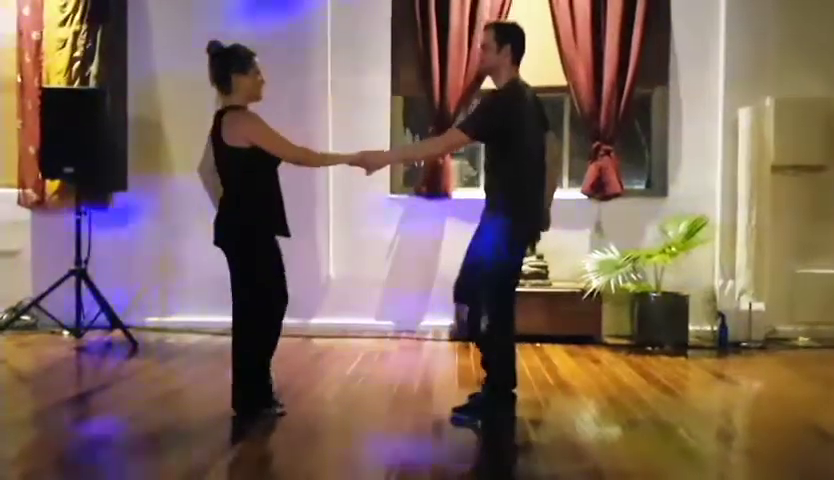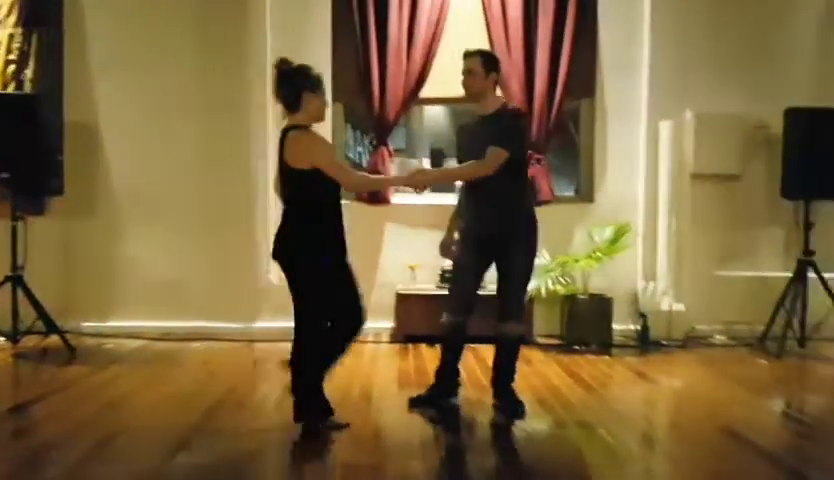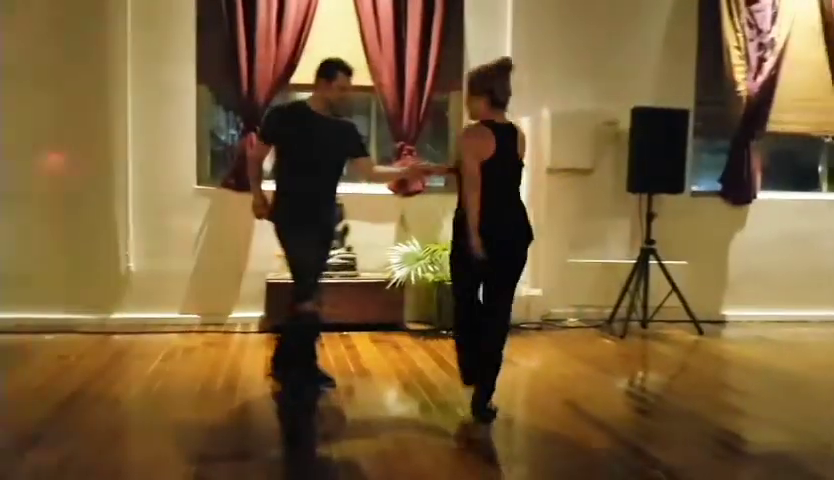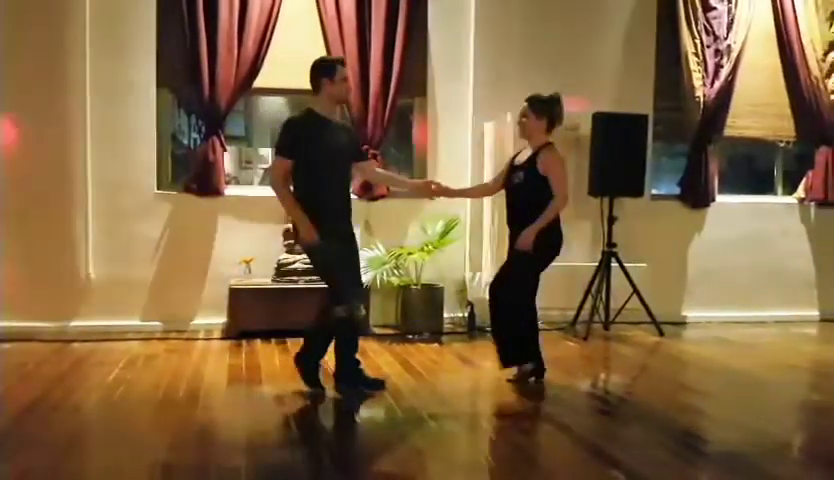
dt=1s
person 1, frame 1
left shoulder: (501, 102)
right shoulder: (526, 99)
left elbow: (446, 144)
right elbow: (543, 154)
left wrist: (386, 157)
right wrist: (542, 208)
left hip: (509, 217)
right hip: (520, 213)
left knee: (491, 299)
right knee: (485, 295)
left ankle: (497, 393)
right ankle: (500, 384)
person 1, frame 2
left shoulder: (512, 120)
right shoulder: (470, 129)
left elbow: (489, 166)
left wrist: (436, 174)
right wrist: (454, 229)
left hip: (516, 231)
right hip: (477, 231)
left knee: (512, 314)
right knee: (456, 309)
left ankle: (503, 389)
right ankle: (443, 388)
person 1, frame 3
left shoulder: (345, 130)
right shoulder: (284, 116)
left elbow: (370, 172)
right elbow: (255, 157)
left wrist: (406, 172)
right wrist: (257, 194)
left hip: (323, 222)
right hip: (292, 219)
left knee: (305, 294)
right knee: (309, 293)
left ankle: (285, 362)
right ankle: (305, 365)
person 1, frame 4
left shoulder: (345, 132)
right shoulder: (298, 126)
left elbow: (371, 172)
right elbow: (277, 179)
left wrist: (414, 185)
right wrist: (301, 221)
left hip: (342, 229)
right hip: (317, 231)
left knee: (352, 301)
right knee: (346, 298)
left ankle: (347, 372)
right ankle: (308, 357)
person 2, frame 1
left shoulder: (225, 120)
right shoulder: (243, 120)
left elbow: (210, 171)
right elbow: (295, 155)
right wrist: (347, 158)
left hip: (240, 225)
right hip: (249, 228)
left knee: (264, 306)
right knee: (257, 309)
left ankle: (256, 395)
right ankle: (250, 401)
person 2, frame 2
left shoulder: (290, 138)
right shoulder: (307, 139)
left elbow: (280, 187)
right elbow: (354, 181)
right wrist: (401, 179)
left hip: (308, 245)
right hip: (310, 248)
left knee: (325, 324)
right knee: (334, 323)
person 2, frame 3
left shoulder: (473, 134)
right shoulder: (516, 136)
left elbow: (472, 184)
left wrist: (472, 235)
left hip: (480, 236)
right hip: (513, 235)
left knee: (467, 306)
right knee: (498, 311)
left ankle: (476, 377)
right ankle: (483, 393)
person 2, frame 4
left shoulder: (550, 156)
right shoulder: (520, 156)
left elbow: (560, 198)
right elbow: (492, 187)
left wrist: (533, 230)
right wrist: (453, 192)
left hip: (542, 240)
right hip: (522, 240)
left knee: (502, 291)
right knee: (520, 298)
left ankle: (523, 358)
right ankle: (531, 363)
